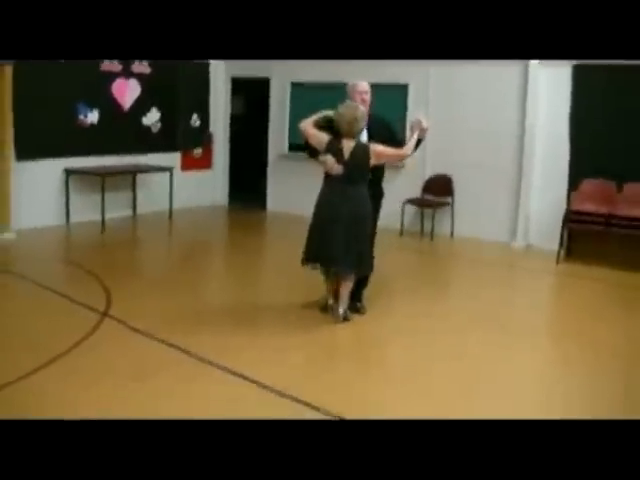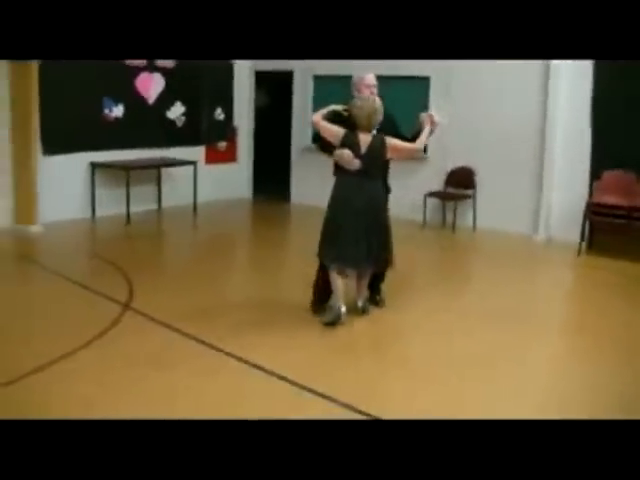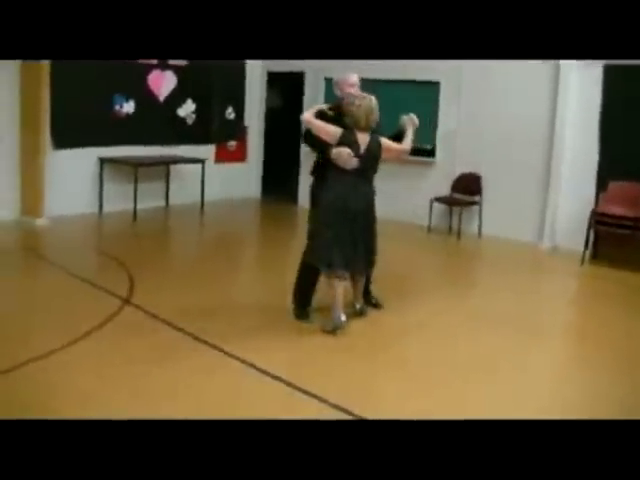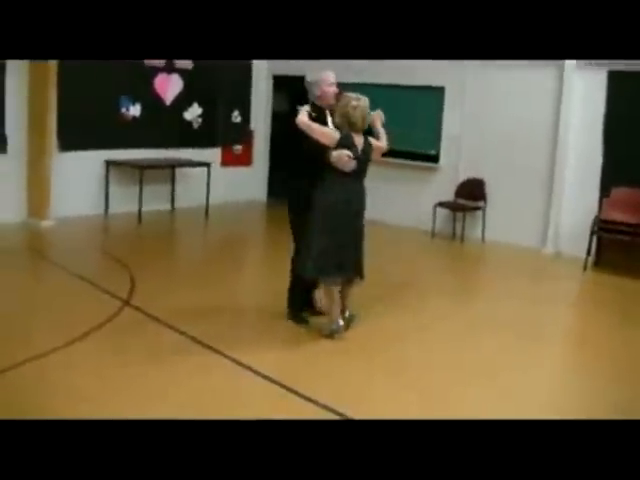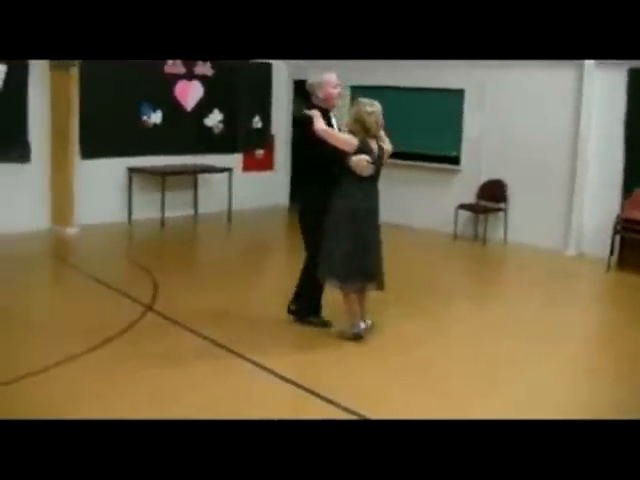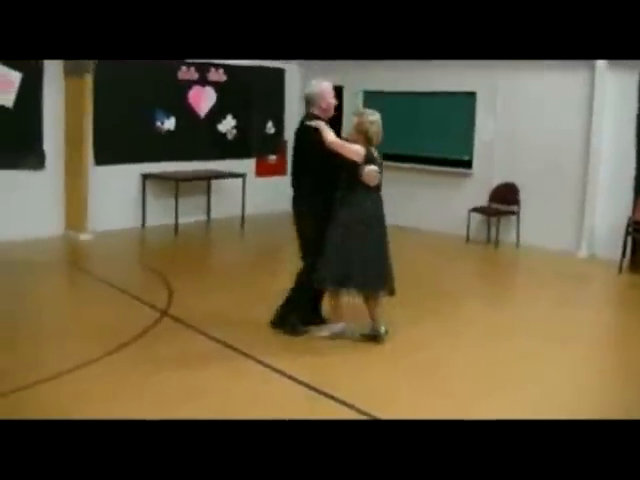
dt=0.3s
person 1, frame 1
left shoulder: (381, 125)
right shoulder: (335, 122)
left elbow: (400, 151)
right elbow: (312, 142)
left wrist: (418, 137)
right wrist: (321, 157)
left hip: (371, 193)
left ankle: (356, 296)
right ankle: (333, 290)
person 1, frame 2
left shoulder: (386, 119)
right shoulder: (342, 116)
right elbow: (320, 137)
left wrist: (424, 130)
right wrist: (335, 151)
left ankle: (374, 288)
right ankle: (320, 296)
person 1, frame 3
right shoulder: (326, 115)
right elbow: (309, 136)
left wrist: (403, 132)
right wrist: (331, 151)
left ankle: (365, 291)
right ankle: (301, 302)
person 1, frame 4
left shoulder: (333, 117)
right shoulder: (306, 116)
left elbow: (347, 147)
right elbow: (303, 142)
right wrist: (330, 155)
right hip: (305, 194)
right knee: (305, 249)
left ankle: (306, 300)
right ankle: (296, 306)
person 1, frame 5
left shoulder: (328, 117)
right shoulder: (307, 117)
left elbow: (334, 147)
right elbow: (321, 148)
right wrist: (349, 159)
left hip: (324, 196)
right hip: (312, 197)
left knee: (319, 252)
right knee: (319, 253)
left ankle: (300, 305)
right ankle: (306, 309)
person 1, frame 6
left shoulder: (314, 126)
right shoulder: (311, 129)
left elbow: (330, 156)
right elbow: (332, 159)
right wrist: (361, 171)
left hip: (317, 203)
right hip: (311, 206)
left knee: (320, 259)
right knee: (315, 261)
left ankle: (310, 313)
right ankle: (286, 316)
person 2, frame 1
left shoulder: (328, 144)
right shoulder: (370, 151)
left elbow: (304, 126)
right elbow: (404, 153)
left wrist: (323, 114)
right wrist: (416, 134)
left hip: (330, 204)
right hip: (357, 206)
left knee: (327, 251)
right knee: (350, 256)
left ankle: (330, 298)
right ankle: (342, 306)
person 2, frame 2
left shoulder: (344, 137)
right shoulder: (386, 144)
left elbow: (315, 119)
right elbow: (417, 148)
left wrist: (331, 108)
right wrist: (427, 127)
left hip: (344, 200)
right hip: (372, 201)
left knee: (337, 252)
right knee: (367, 250)
left ankle: (338, 304)
right ankle: (361, 300)
person 2, frame 3
left shoulder: (340, 136)
right shoulder: (379, 144)
left elbow: (306, 119)
right elbow: (405, 149)
left wrist: (318, 108)
right wrist: (409, 129)
left hip: (335, 201)
right hip: (363, 202)
left knee: (334, 255)
right knee: (358, 253)
left ankle: (338, 314)
right ankle: (359, 303)
person 2, frame 4
left shoulder: (336, 137)
right shoulder: (369, 144)
left elbow: (301, 122)
right elbow: (384, 145)
left wrist: (305, 110)
right wrist: (378, 124)
left hip: (331, 204)
right hip: (354, 205)
left knee: (328, 261)
right knee: (348, 258)
left ankle: (335, 320)
right ankle: (345, 311)
person 2, frame 5
left shoulder: (353, 143)
right shoulder: (379, 147)
left elbow: (321, 129)
right elbow: (388, 148)
left wrist: (316, 114)
right wrist: (379, 130)
left hip: (347, 210)
right hip: (368, 210)
left knee: (342, 266)
right knee: (360, 265)
left ankle: (357, 323)
right ankle: (361, 319)
person 2, frame 6
left shoulder: (359, 153)
right shoulder: (373, 154)
left elbow: (332, 141)
left wrist: (321, 125)
left hip: (354, 219)
right hip: (371, 218)
left knee: (337, 268)
right knee: (367, 272)
left ankle: (337, 320)
right ankle: (376, 326)
